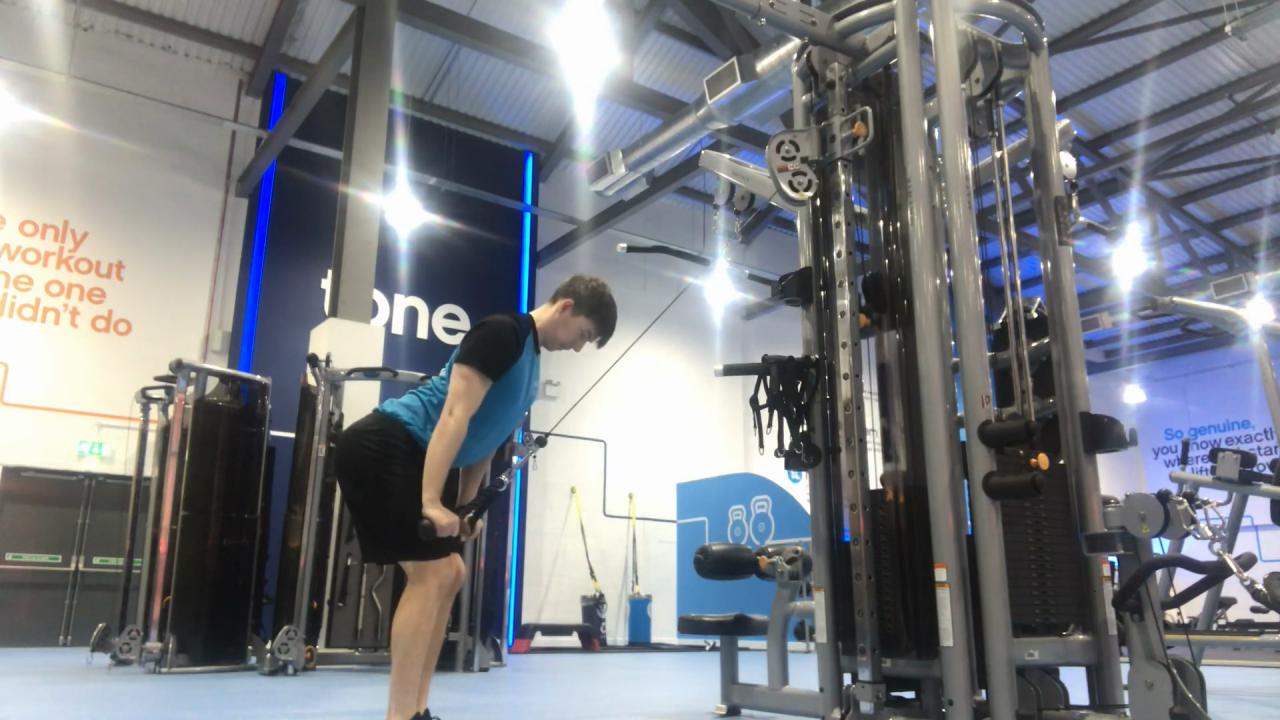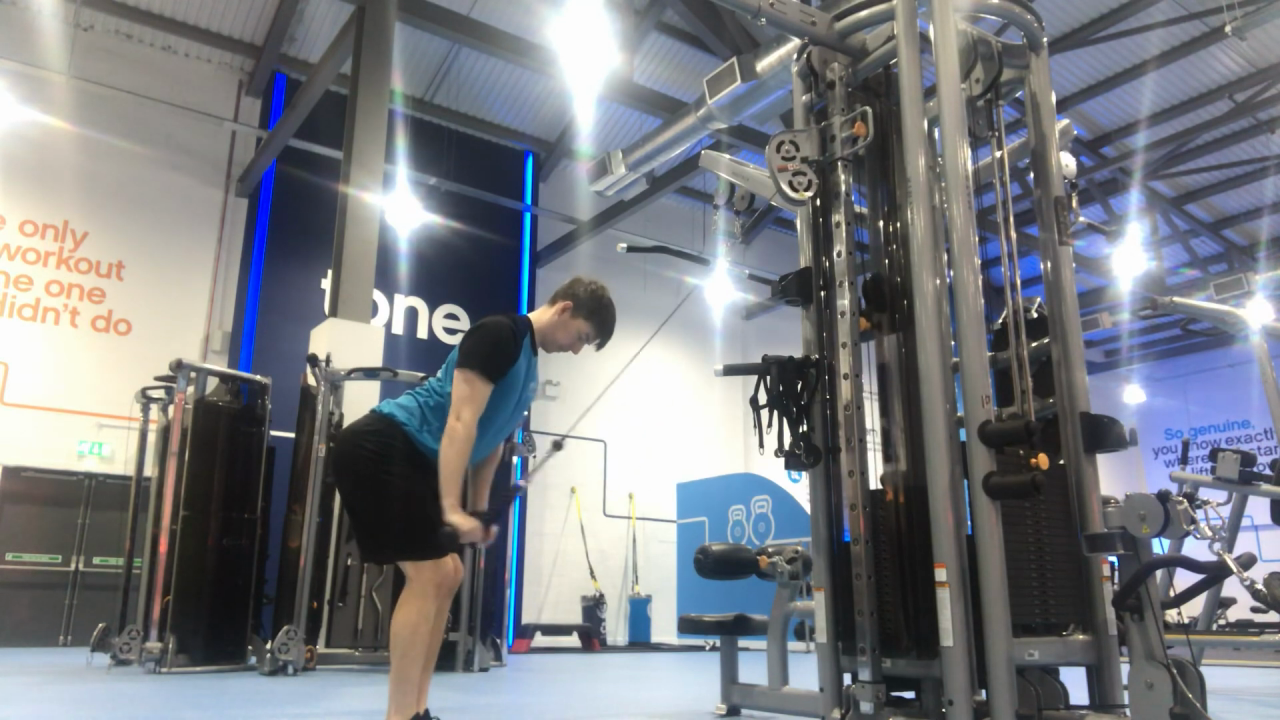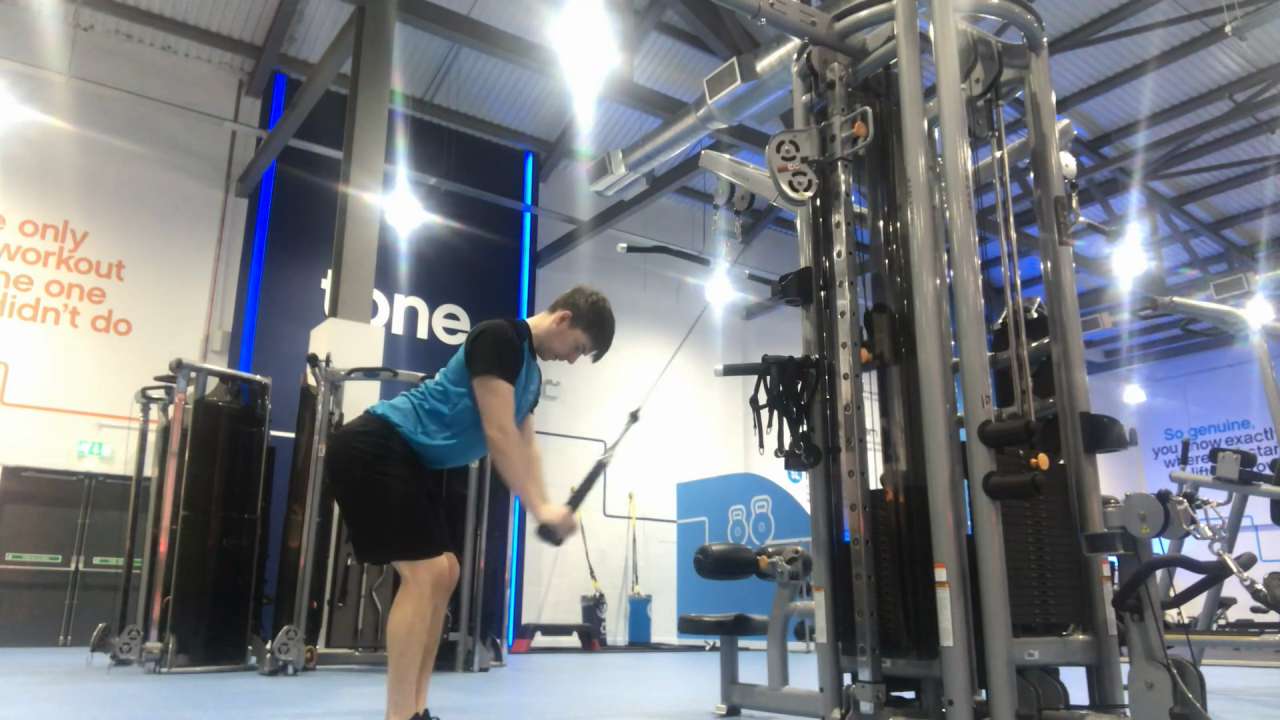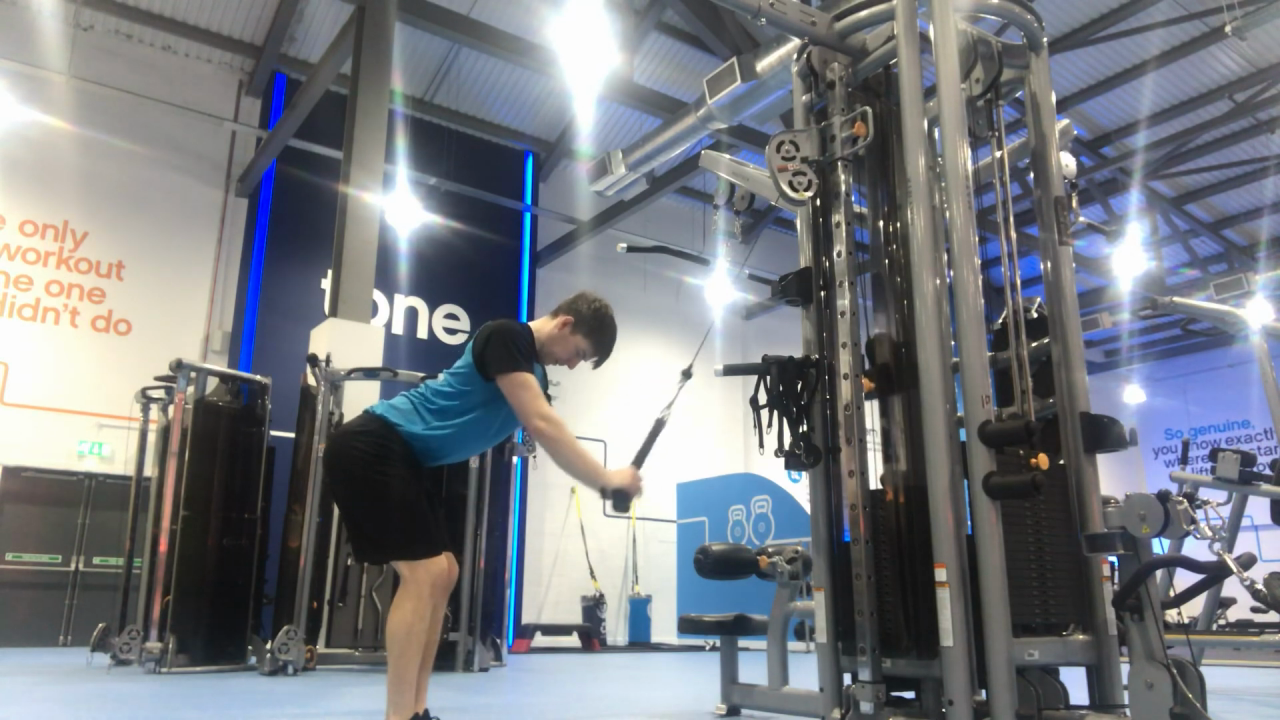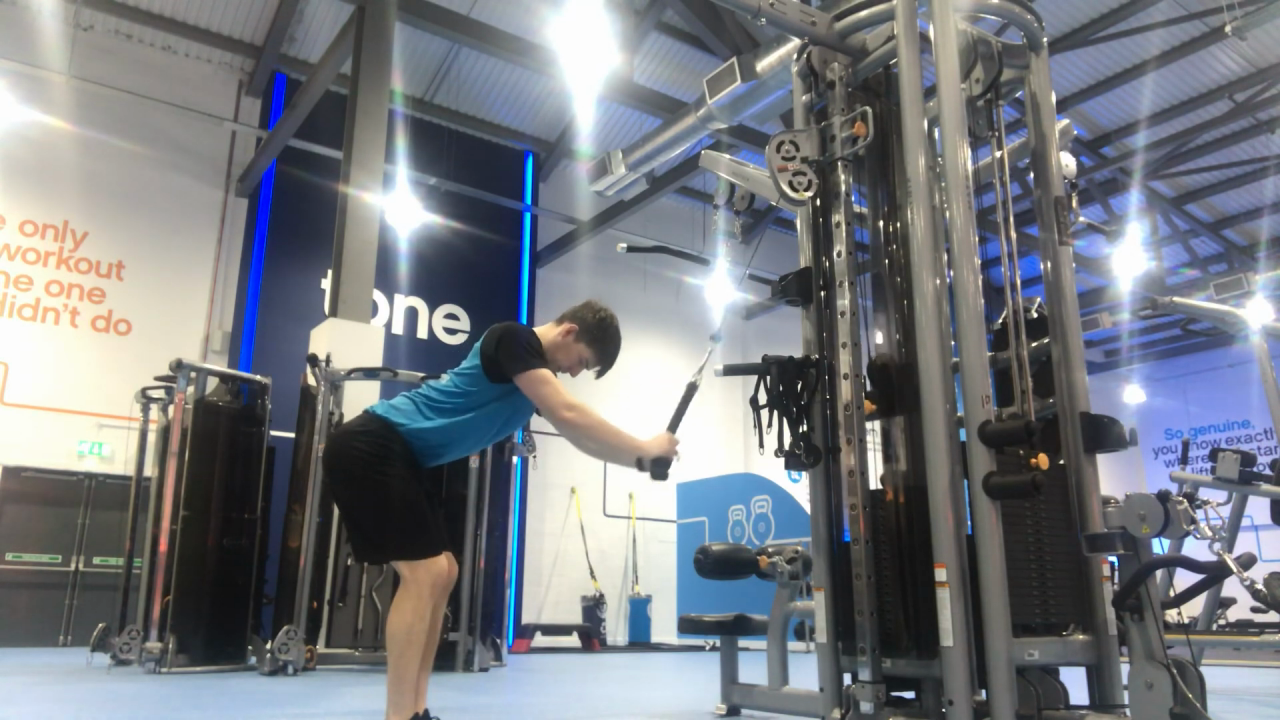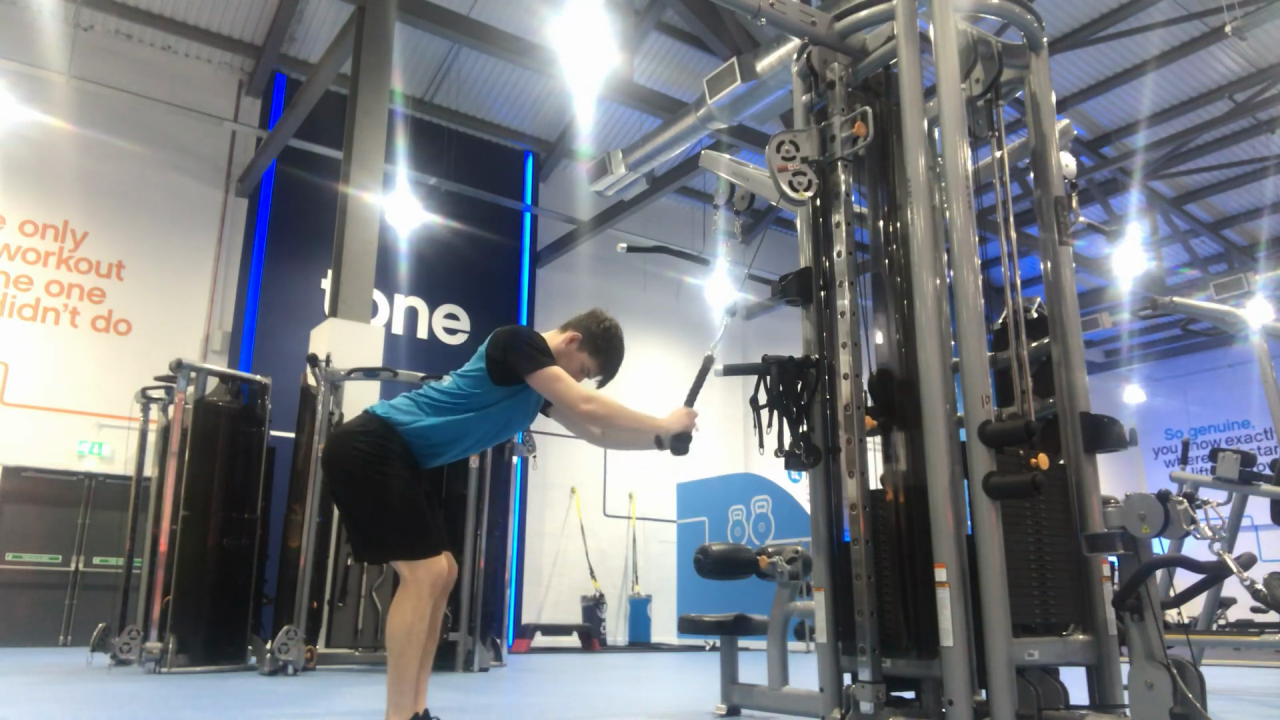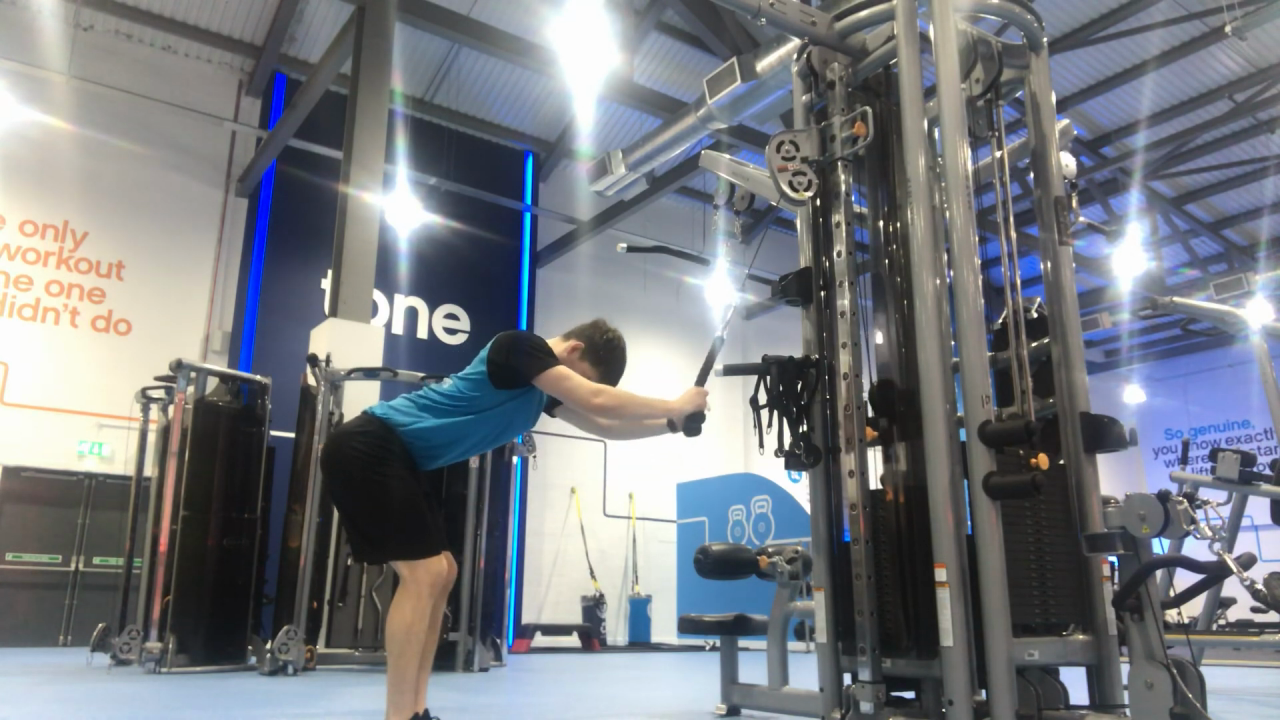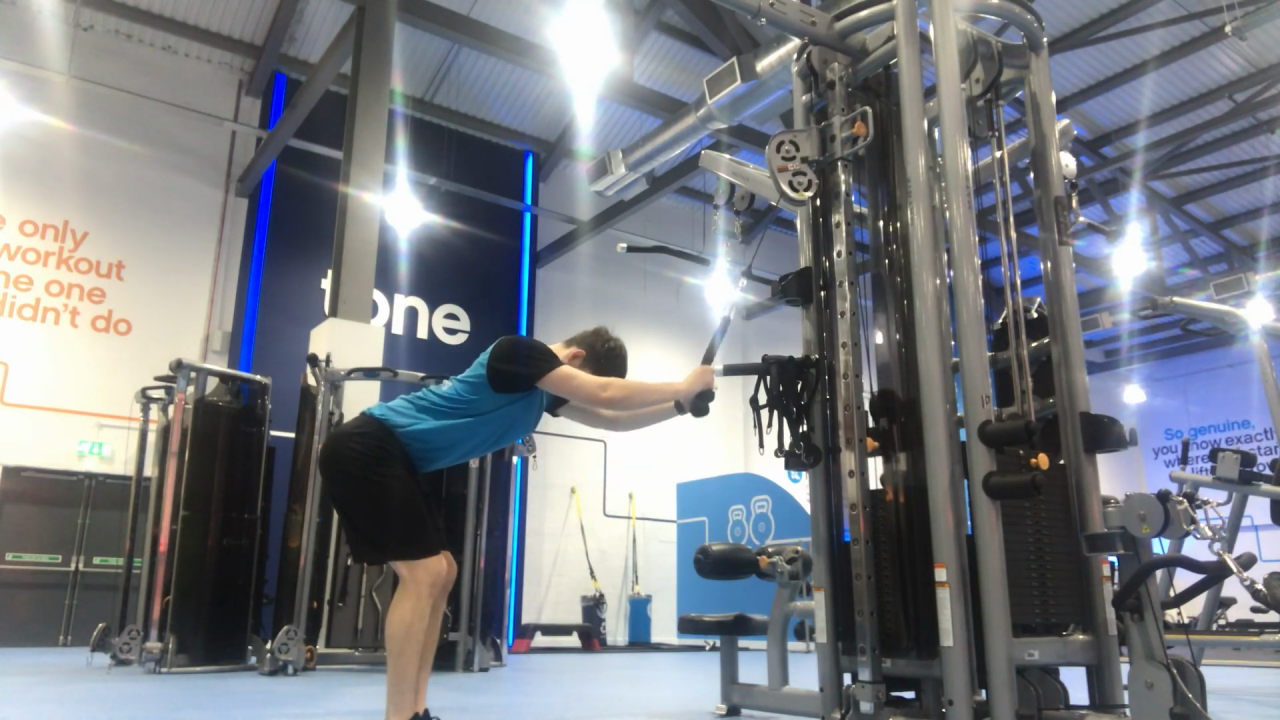
dt=0.3s
person 1, frame 1
left shoulder: (530, 358)
right shoulder: (502, 333)
left elbow: (485, 434)
right elbow: (455, 417)
left wrist: (467, 507)
right wrist: (432, 502)
left hip: (409, 456)
right hip: (382, 447)
left knee: (449, 575)
right knee: (432, 574)
person 1, frame 2
left shoulder: (528, 362)
right shoulder: (499, 334)
left elbow: (491, 441)
right elbow: (461, 422)
left wrist: (479, 510)
right wrist: (453, 509)
left hip: (410, 459)
right hip: (379, 448)
left knee: (447, 575)
right knee: (431, 572)
person 1, frame 3
left shoulder: (531, 372)
right shoulder: (499, 337)
left elbow: (524, 444)
right elbow: (499, 433)
left wrist: (549, 507)
right wrist: (539, 507)
left hip: (411, 460)
right hip: (373, 448)
left knee: (442, 573)
right knee: (425, 573)
person 1, frame 4
left shoulder: (533, 371)
right shoulder: (506, 337)
left elbow: (552, 435)
right elbow: (541, 425)
left wrist: (602, 482)
right wrist: (604, 478)
left hip: (408, 460)
right hip: (372, 448)
left knee: (441, 573)
right knee: (425, 573)
person 1, frame 5
left shoulder: (537, 374)
right shoulder: (513, 339)
left elbow: (580, 435)
right elbow: (569, 415)
left wrist: (641, 457)
right wrist: (643, 449)
left hip: (398, 458)
right hip: (370, 448)
left knee: (441, 572)
right knee: (424, 574)
person 1, frame 6
left shoulder: (540, 379)
right shoulder: (518, 342)
left elbow: (594, 430)
right elbow: (586, 408)
left wrist: (659, 437)
right wrist: (664, 425)
left hip: (395, 456)
right hip: (369, 449)
left knee: (441, 573)
right knee: (424, 573)
person 1, frame 7
left shoulder: (542, 385)
right shoulder: (520, 347)
left elbow: (604, 423)
right elbow: (598, 401)
left wrist: (673, 421)
right wrist: (675, 406)
left hip: (392, 457)
right hip: (368, 449)
left knee: (440, 572)
right knee: (423, 573)
person 1, frame 8
left shoulder: (545, 387)
right shoulder: (520, 352)
left elbow: (611, 417)
right elbow: (606, 394)
left wrist: (680, 403)
right wrist: (684, 387)
left hip: (391, 457)
right hip: (367, 449)
left knee: (439, 573)
right knee: (423, 573)
